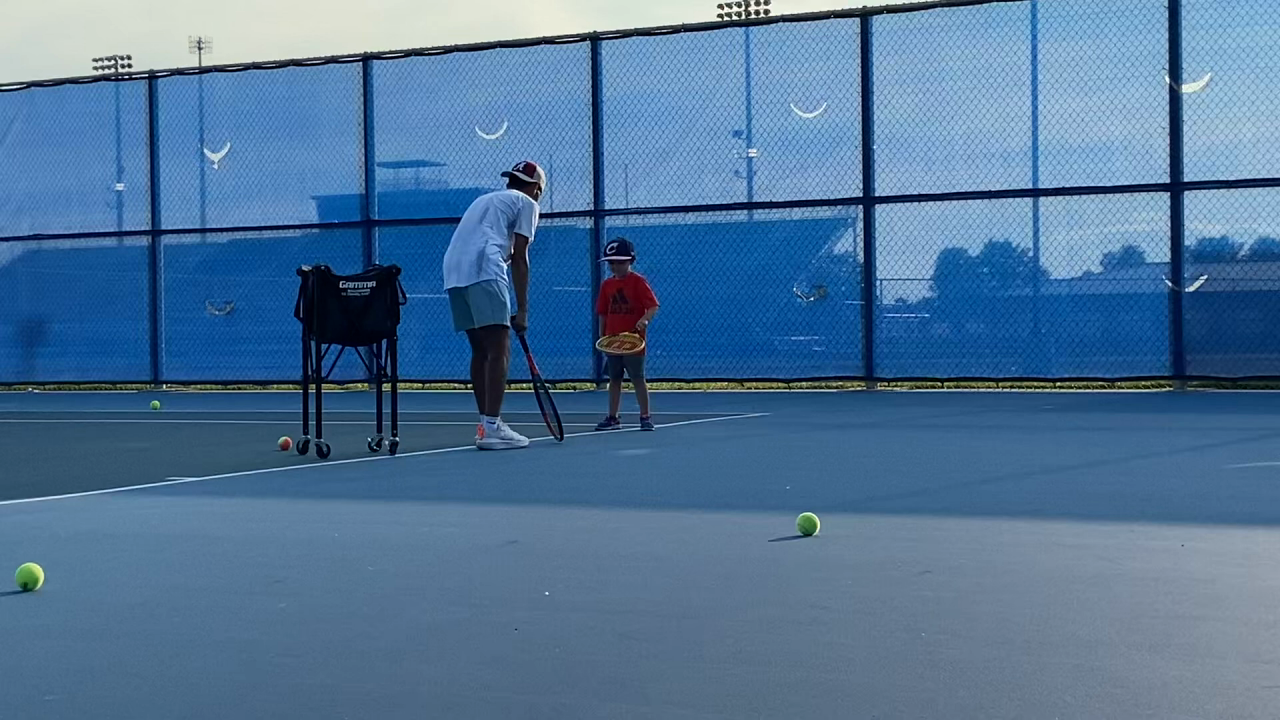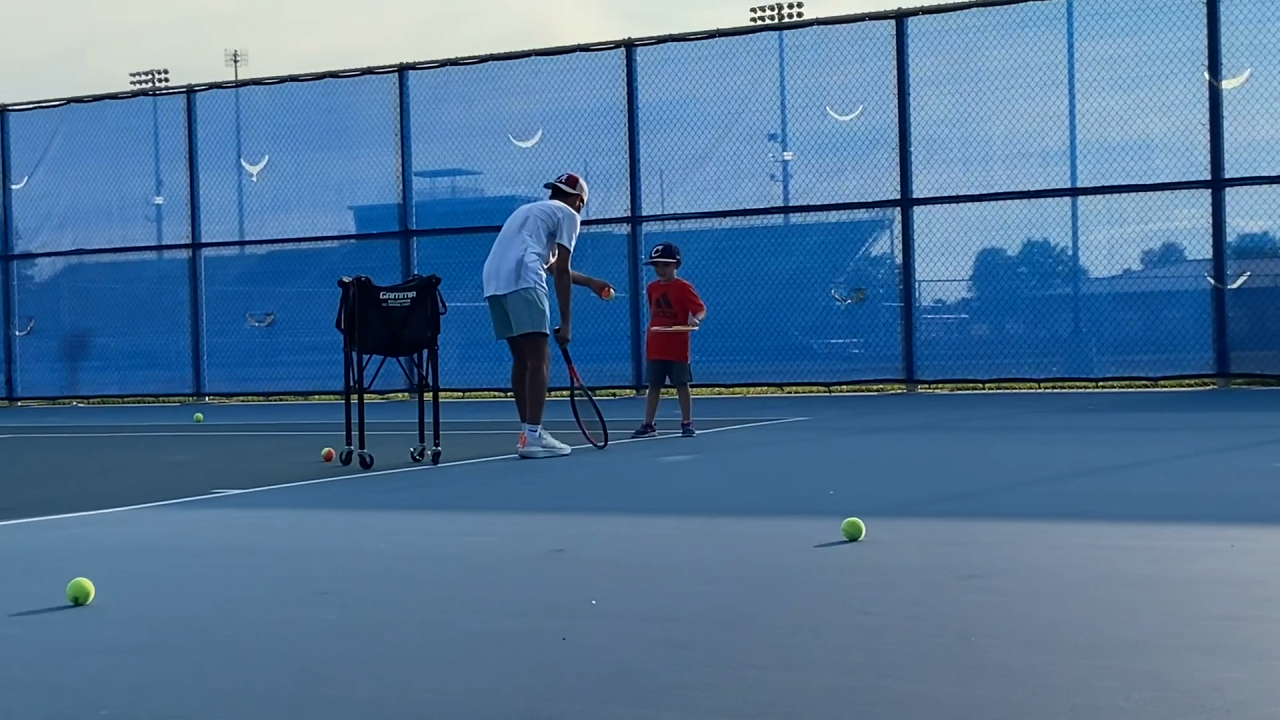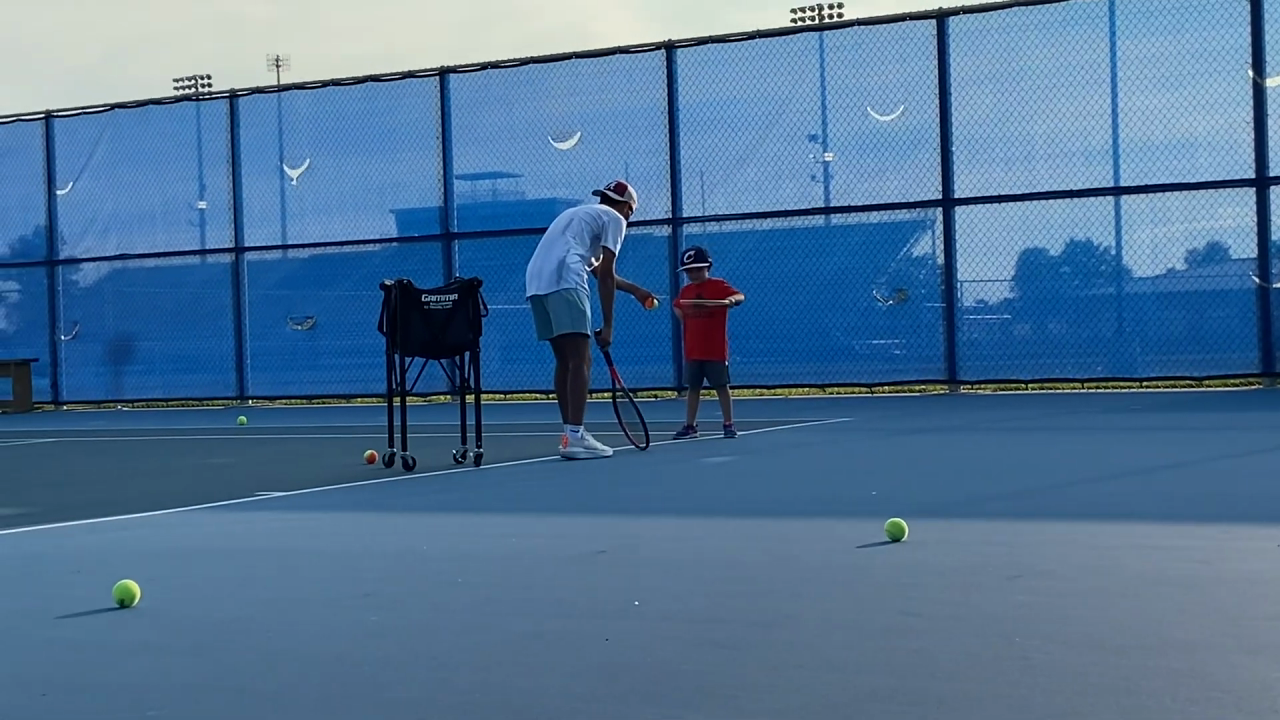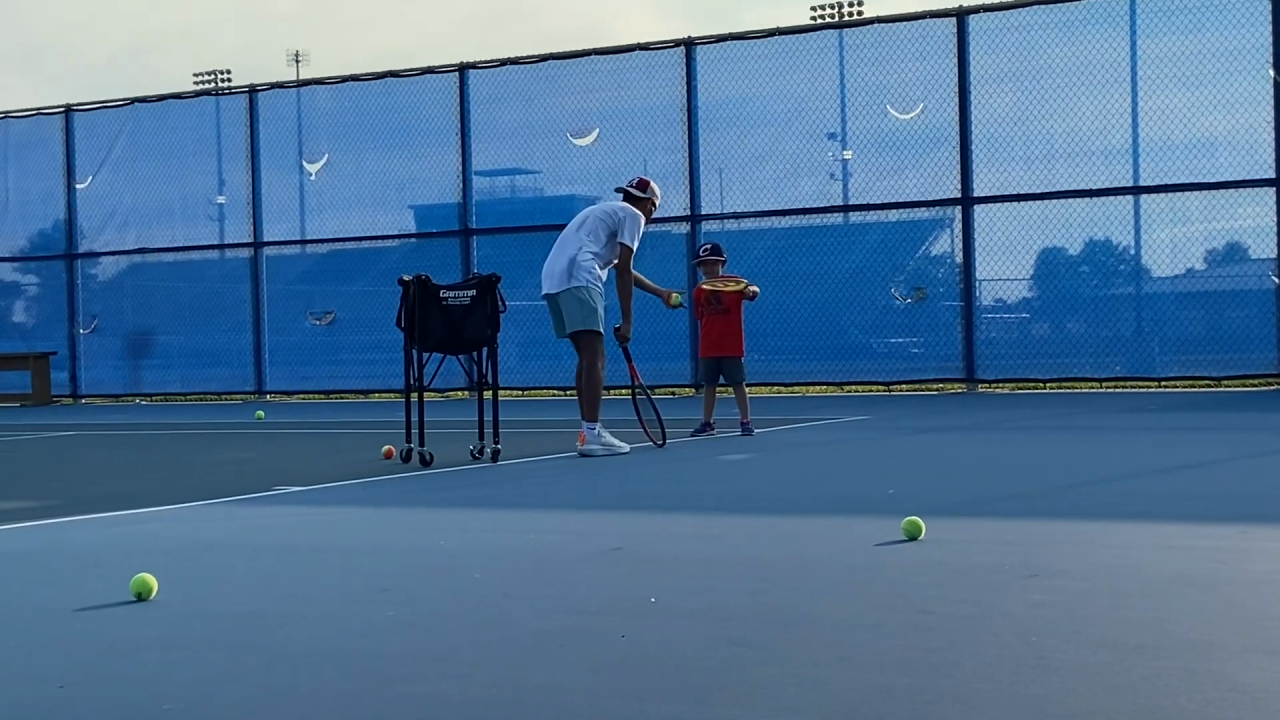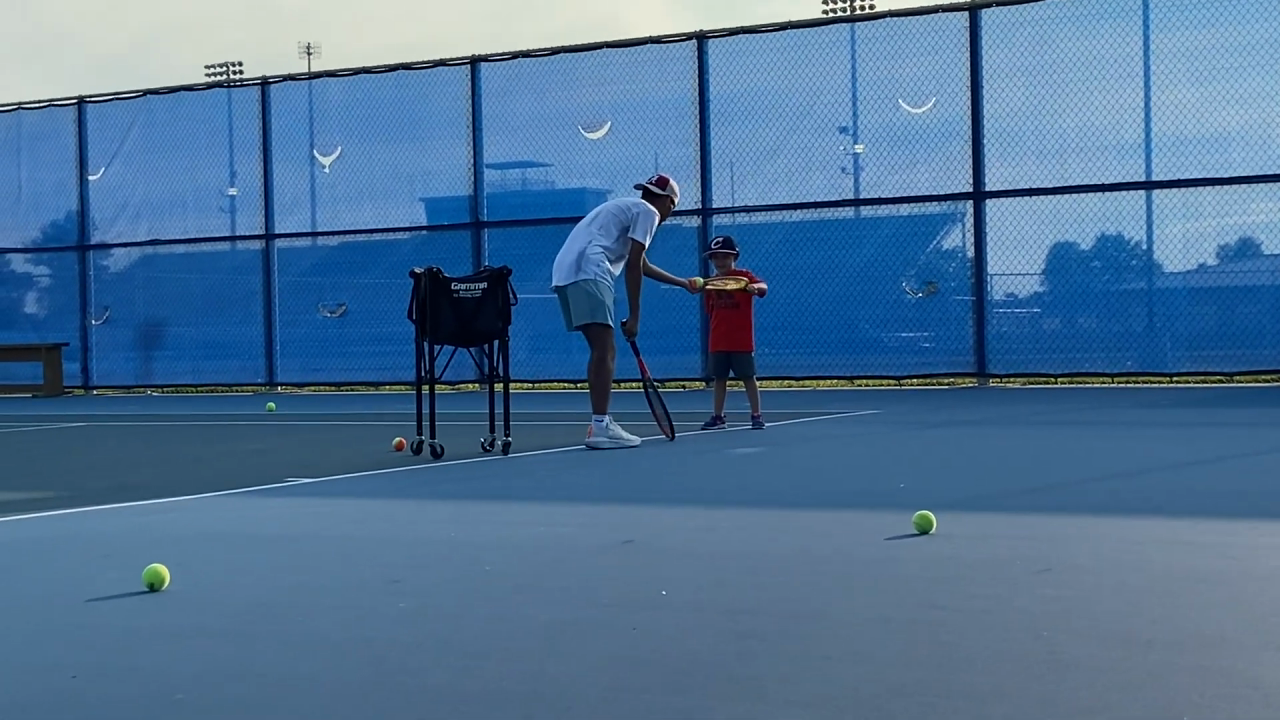
dt=1s
person 1, frame 1
left shoulder: (485, 200)
right shoulder: (526, 203)
right elbow: (519, 259)
right wrist: (522, 310)
left hip: (454, 273)
right hip: (483, 272)
left knee: (481, 351)
right knee: (499, 351)
left ankle: (486, 425)
right ankle: (492, 429)
person 1, frame 2
left shoulder: (530, 210)
right shoulder: (568, 214)
left elbow: (551, 266)
right elbow: (561, 271)
left wrist: (591, 283)
right wrist: (566, 322)
left hip: (494, 281)
right hip: (522, 282)
left knee: (523, 360)
right knee: (539, 360)
left ankle: (528, 433)
right ankle: (534, 437)
person 1, frame 3
left shoulder: (578, 214)
right shoulder: (613, 218)
left elbow: (598, 271)
right elbow: (606, 275)
left wrist: (636, 291)
right wrist: (608, 325)
left hip: (536, 282)
right hip: (564, 283)
left knee: (565, 361)
right knee: (580, 360)
left ankle: (570, 435)
right ankle: (575, 438)
person 1, frame 4
left shoulder: (605, 212)
right shoulder: (633, 215)
left elbow: (625, 270)
right elbow: (623, 272)
left wrist: (662, 293)
right wrist: (627, 320)
left hip: (553, 279)
right hip: (578, 280)
left knee: (586, 357)
right knee: (595, 357)
left ankle: (589, 431)
right ankle: (591, 435)
person 1, frame 5
left shoulder: (627, 208)
right shoulder: (648, 212)
left elbow: (642, 266)
right elbow: (632, 267)
left wrist: (683, 283)
right wrist: (634, 316)
left hip: (565, 272)
right hip: (587, 273)
left knee: (600, 350)
right knee: (605, 350)
left ankle: (600, 425)
right ankle: (601, 427)
person 2, frame 1
left shoulder: (639, 281)
right shoulder: (606, 285)
left elbow: (653, 306)
right elbow: (602, 313)
left wrist: (645, 319)
right wrist: (603, 336)
left knee: (637, 379)
right knee: (614, 379)
left ankle: (645, 417)
right ankle: (613, 417)
person 2, frame 2
left shoulder: (684, 287)
right shoulder: (652, 288)
left elbow: (701, 309)
left wrist: (696, 319)
right wrist: (654, 326)
left hip: (678, 347)
right hip: (655, 347)
left knee: (682, 385)
right knee: (653, 386)
left ankle: (687, 423)
right ankle: (649, 424)
person 2, frame 3
left shoulder: (718, 285)
right shoulder: (685, 291)
left elbow: (740, 296)
right elbow: (677, 307)
left wrist: (732, 299)
right wrist: (682, 317)
left hip: (715, 349)
right hip: (692, 350)
left knee: (721, 386)
right knee: (693, 387)
left ankle: (728, 424)
right ankle: (690, 426)
person 2, frame 4
right shoulder: (699, 291)
left elbow: (755, 290)
right elbow: (701, 318)
left wrist: (750, 290)
right wrist: (703, 340)
left hip: (732, 346)
right hip: (708, 348)
left knee: (738, 383)
right knee: (708, 384)
left ankle: (746, 422)
right ankle: (707, 423)
person 2, frame 5
left shoulder: (744, 276)
left elbow: (763, 287)
right elbow: (711, 311)
left wrist: (755, 286)
left hip: (742, 340)
right hip: (718, 341)
left knee: (748, 377)
right knee: (719, 378)
left ankle: (756, 415)
right ankle: (718, 417)
